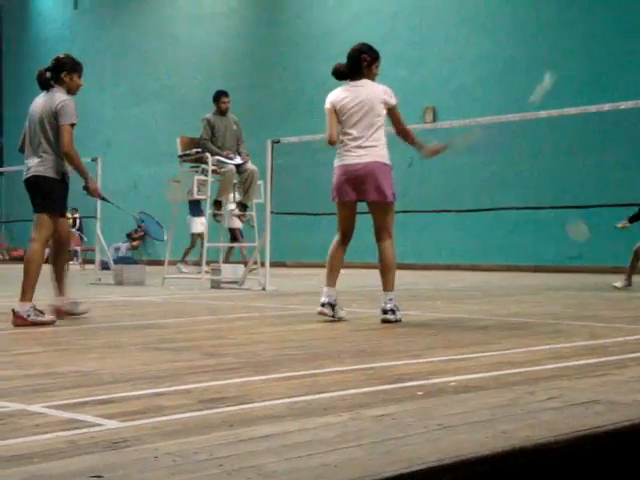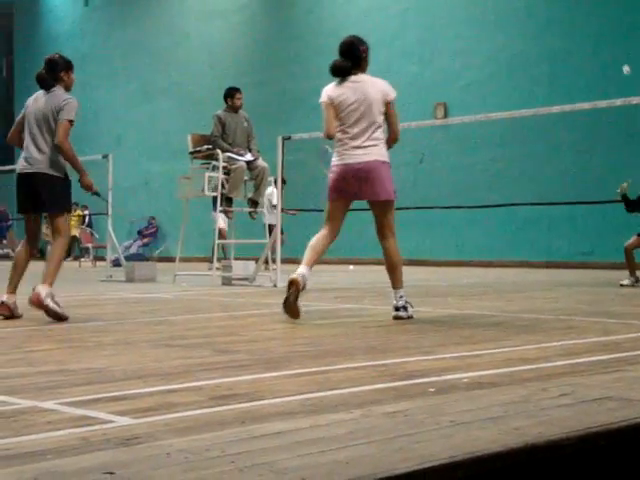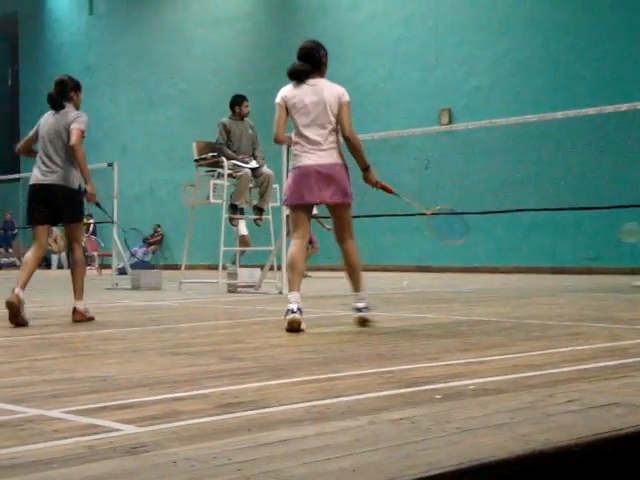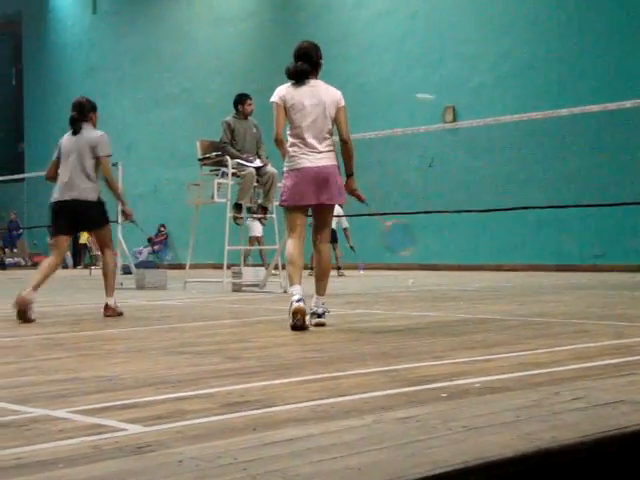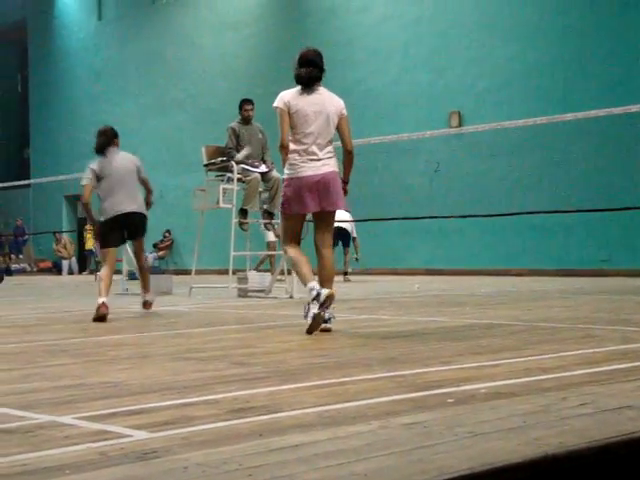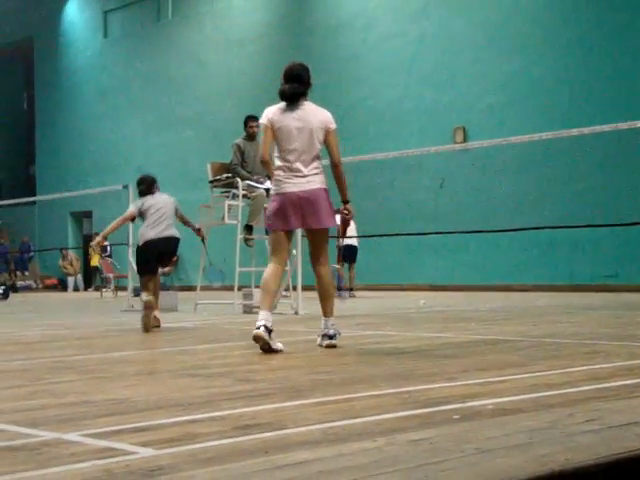
dt=0.4s
person 1, frame 1
left shoulder: (334, 97)
right shoulder: (382, 92)
left elbow: (331, 138)
right elbow: (402, 130)
right wrist: (423, 148)
left hip: (345, 168)
right hip: (375, 166)
left knee: (343, 235)
right knee: (384, 237)
left ankle: (328, 299)
right ankle: (389, 304)
person 1, frame 2
left shoulder: (331, 91)
right shoulder: (382, 87)
left elbow: (329, 133)
right elbow: (394, 135)
left hip: (343, 166)
right hip: (376, 165)
left knee: (329, 230)
right knee: (387, 235)
left ankle: (300, 276)
right ankle: (400, 301)
person 1, frame 3
left shoulder: (287, 93)
right shoulder: (338, 91)
left elbow: (278, 137)
right elbow: (349, 135)
right wrist: (366, 169)
left hip: (302, 169)
right hip: (333, 167)
left knee: (299, 238)
right knee: (346, 237)
left ankle: (294, 306)
right ankle: (360, 302)
person 1, frame 4
left shoulder: (283, 92)
right shoulder: (334, 94)
left elbow: (278, 137)
right elbow: (345, 139)
right wrist: (350, 176)
left hip: (298, 170)
right hip: (327, 169)
left knee: (295, 238)
right knee: (322, 240)
left ankle: (297, 297)
right ankle: (319, 307)
person 1, frame 5
left shoulder: (286, 98)
right shoulder: (336, 102)
left elbow: (284, 143)
right elbow: (349, 148)
right wrist: (345, 181)
left hip: (298, 178)
right hip: (328, 176)
left knee: (291, 243)
right knee: (324, 245)
left ankle: (316, 290)
right ankle: (324, 313)
person 1, frame 6
left shoulder: (271, 114)
right shoulder: (323, 116)
left elbow: (264, 158)
right elbow: (336, 162)
right wrist: (345, 200)
left hip: (283, 195)
right hip: (315, 192)
left knee: (276, 261)
right knee: (321, 263)
left ankle: (263, 322)
right ankle: (329, 329)
person 2, frame 1
left shoulder: (39, 100)
right shoulder: (64, 102)
left elbow: (23, 145)
right elbow: (66, 148)
right wrist: (88, 179)
left hip: (35, 174)
right hip: (49, 176)
left knee: (62, 238)
right knee: (40, 238)
left ankle: (62, 301)
right ankle: (24, 308)
person 2, frame 2
left shoulder: (33, 100)
right shoulder: (67, 100)
right elbow: (61, 142)
right wrist: (83, 173)
left hip: (25, 172)
right hip: (51, 174)
left knee: (31, 239)
right knee: (61, 236)
right ankle: (43, 292)
person 2, frame 3
left shoulder: (44, 118)
right shoulder: (77, 116)
left elbow: (21, 149)
right elbow: (75, 144)
right wrist: (88, 182)
left hip: (38, 184)
right hip: (65, 185)
left knee: (38, 246)
right knee: (76, 245)
left ankle: (17, 292)
right ankle: (79, 306)
person 2, frame 4
left shoulder: (64, 139)
right shoulder: (99, 137)
left elbow: (49, 175)
right elbow: (106, 174)
right wrist: (123, 203)
left hip: (61, 200)
right hip: (88, 199)
left knee: (56, 255)
right knee: (107, 249)
left ankle: (28, 295)
right ankle: (110, 303)
person 2, frame 5
left shoulder: (94, 167)
right shoulder: (132, 159)
left elbow: (85, 199)
right elbow: (148, 187)
left wrist: (94, 222)
right wrist: (149, 198)
left hip: (110, 216)
right hip: (136, 212)
left knee: (108, 264)
right knee: (139, 253)
left ankle: (103, 302)
right ankle: (147, 296)
person 2, frame 6
left shoulder: (140, 203)
right shoulder: (170, 199)
left elbow: (124, 219)
right elbow: (182, 218)
left wrist: (101, 236)
right wrist: (195, 228)
left hip: (148, 242)
right hip: (171, 240)
left knee: (147, 288)
right knee: (153, 273)
left ankle: (149, 303)
right ankle: (154, 315)
person 3, frame 1
left shoulder: (234, 119)
right shoulder: (209, 119)
left elbow: (241, 141)
right elbow: (204, 142)
left wrist: (243, 154)
right wrist: (221, 153)
left hip: (235, 157)
right hip: (217, 157)
left knee: (253, 170)
right knee: (230, 169)
left ankle: (244, 203)
right ankle: (218, 202)
person 3, frame 2
left shoulder: (244, 116)
right shoulder: (220, 116)
left elbow: (251, 137)
right elbow: (215, 139)
left wrist: (254, 150)
right wrist: (231, 150)
left hip: (246, 154)
right hip: (228, 154)
left knee: (263, 167)
right knee: (241, 166)
left ankle: (255, 200)
right ankle: (229, 198)
person 3, frame 3
left shoulder: (249, 124)
right shoulder: (225, 123)
left elbow: (256, 145)
right elbow: (220, 147)
left wrist: (259, 158)
right wrist: (237, 157)
left hip: (250, 161)
right hip: (233, 161)
left knee: (268, 174)
right knee: (246, 173)
left ankle: (260, 207)
right ankle: (235, 206)
person 3, frame 4
left shoulder: (253, 123)
right shoulder: (229, 122)
left elbow: (260, 144)
right elbow: (225, 146)
left wrist: (262, 157)
right wrist: (241, 156)
left hip: (254, 160)
right hip: (236, 160)
left knee: (272, 173)
right knee: (250, 172)
left ankle: (264, 206)
right ankle: (239, 205)
person 3, frame 5
left shoulder: (259, 128)
right shoulder: (234, 128)
left elbow: (265, 149)
right elbow: (230, 151)
left wrist: (268, 162)
right wrist: (247, 162)
left hip: (259, 166)
right hip: (241, 165)
left knee: (277, 178)
right knee: (255, 177)
left ankle: (269, 212)
right ankle: (244, 211)
person 3, frame 6
right shoulder: (239, 144)
right elbow: (235, 167)
right wrist: (251, 178)
left hip: (263, 182)
right hip: (246, 181)
right knee: (260, 193)
right ankle: (249, 227)
